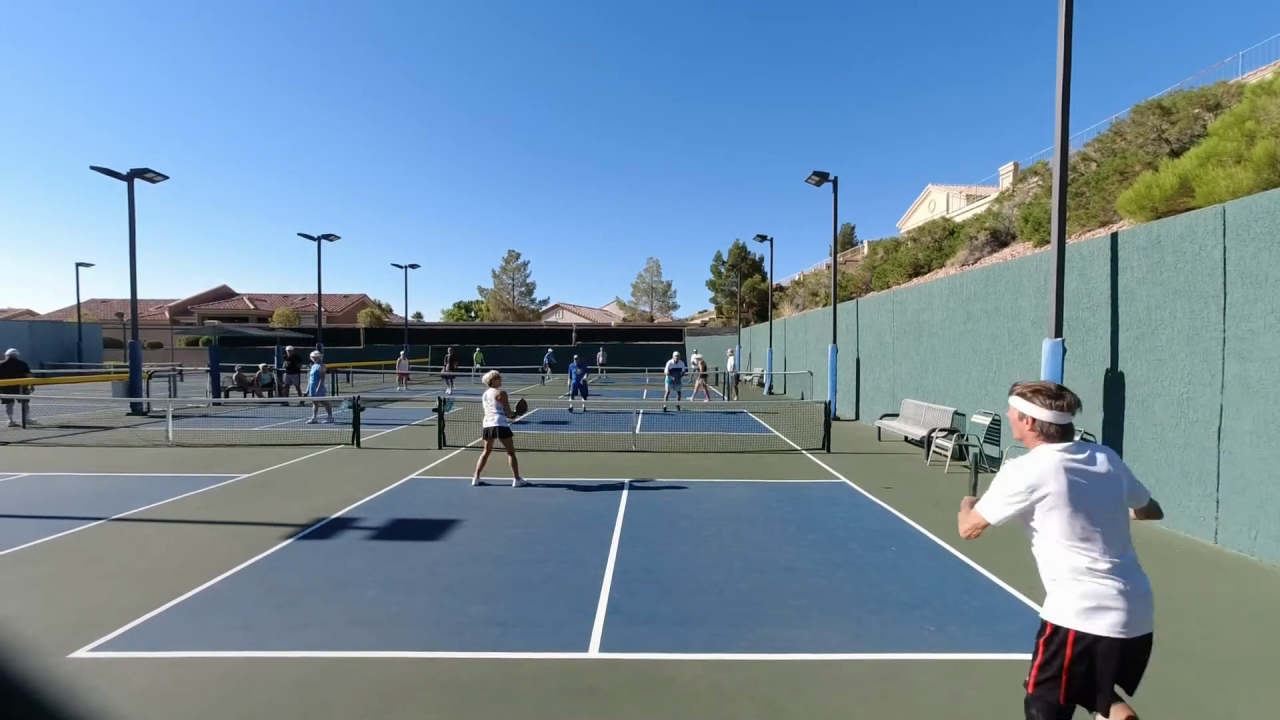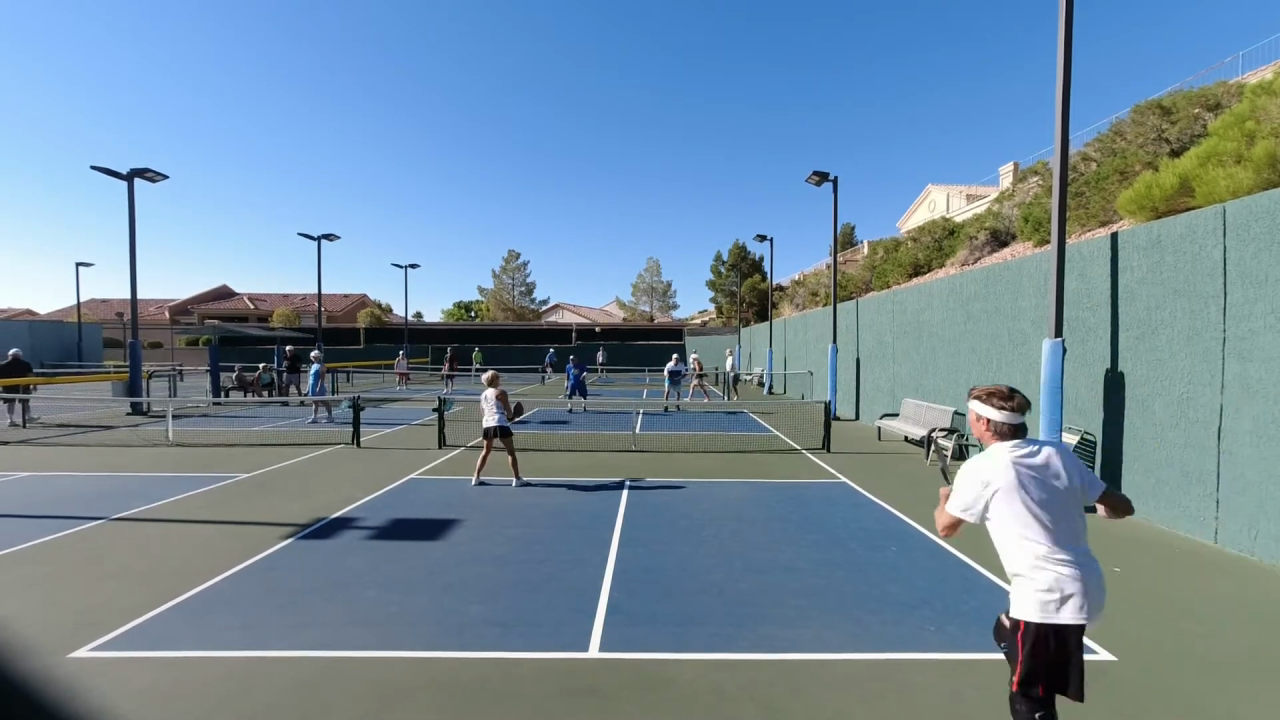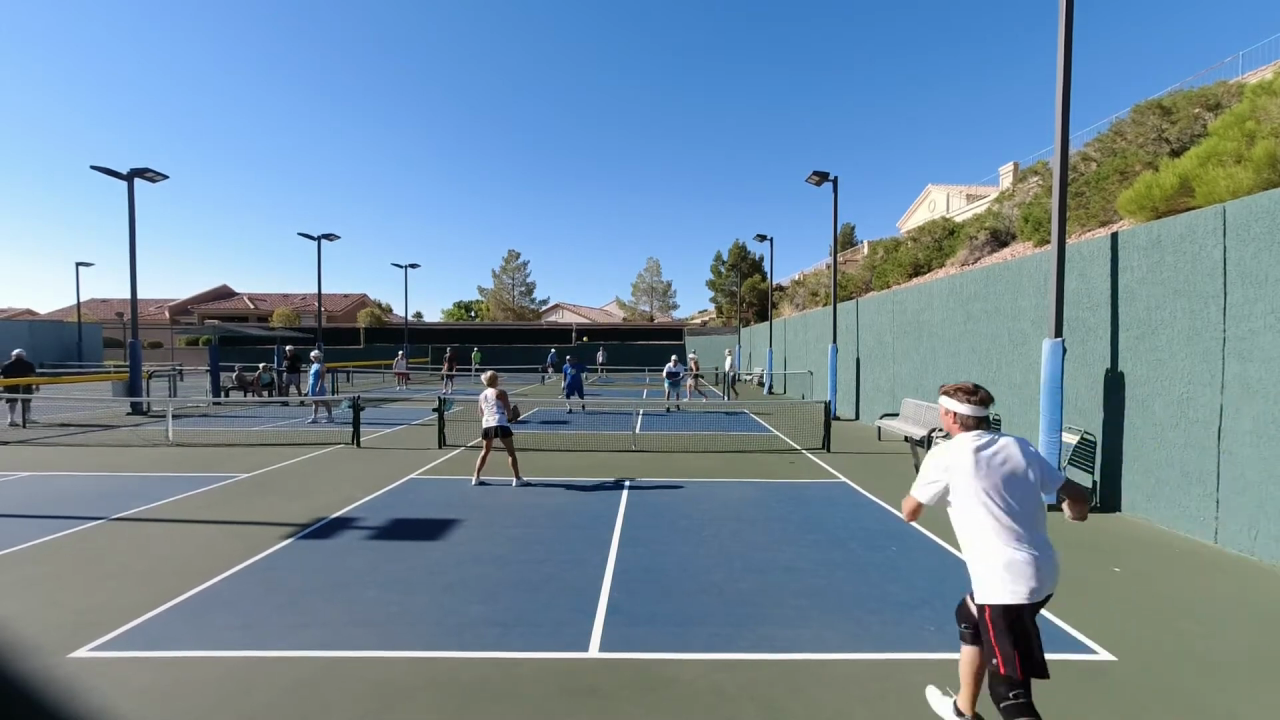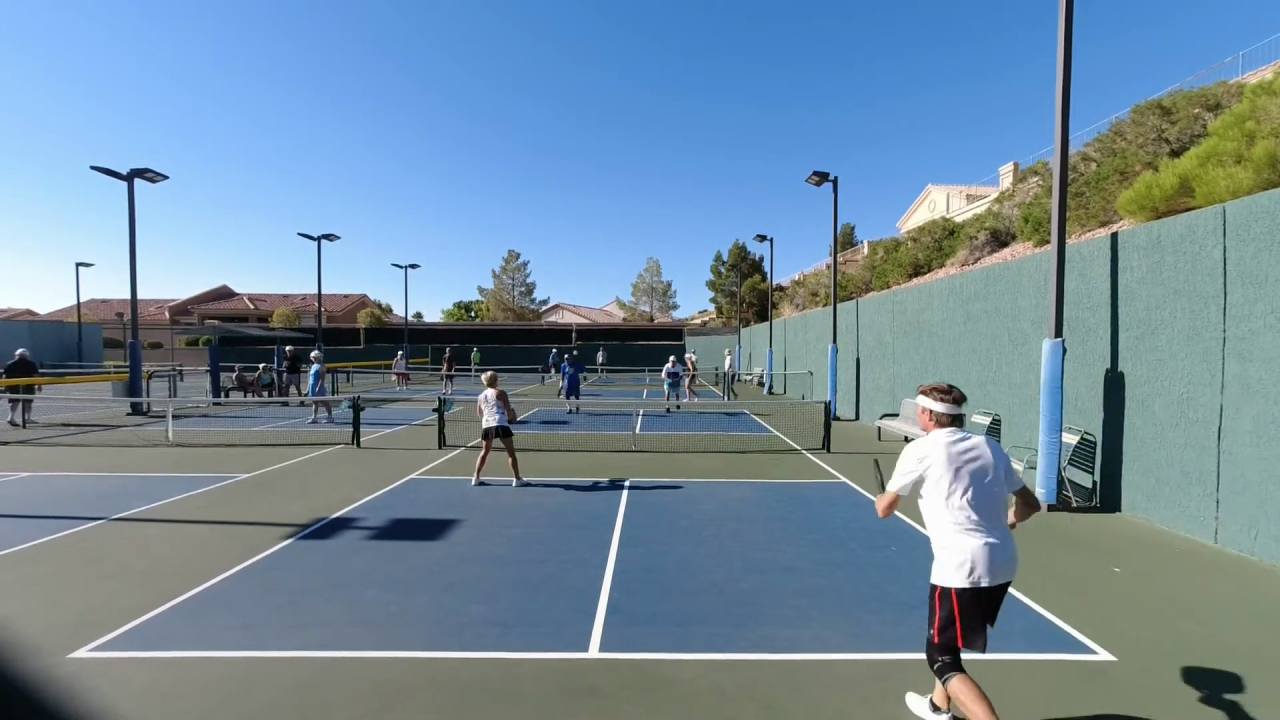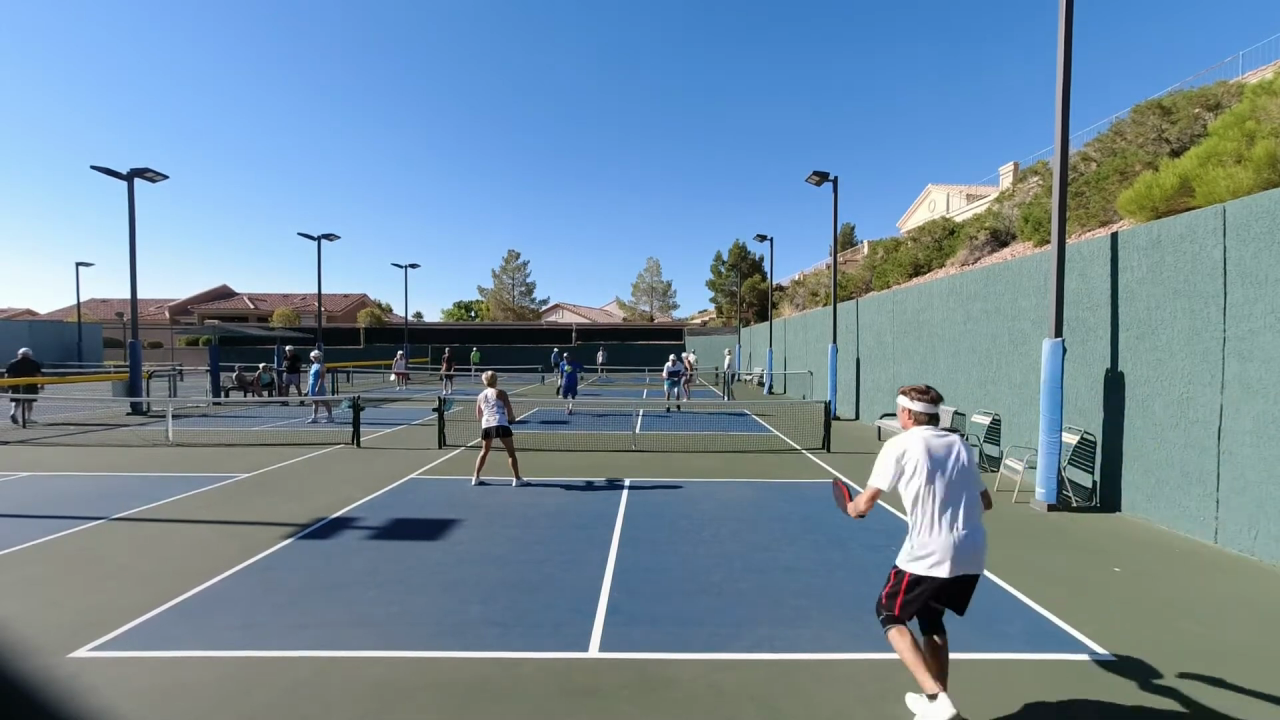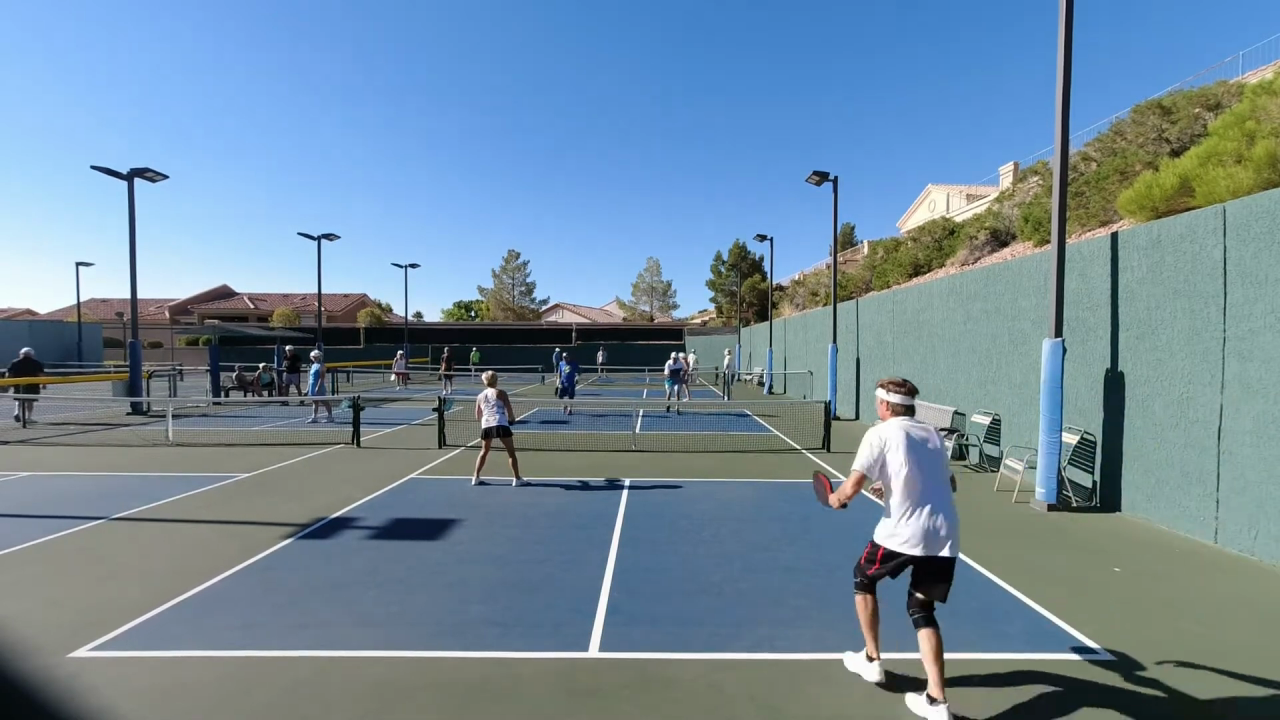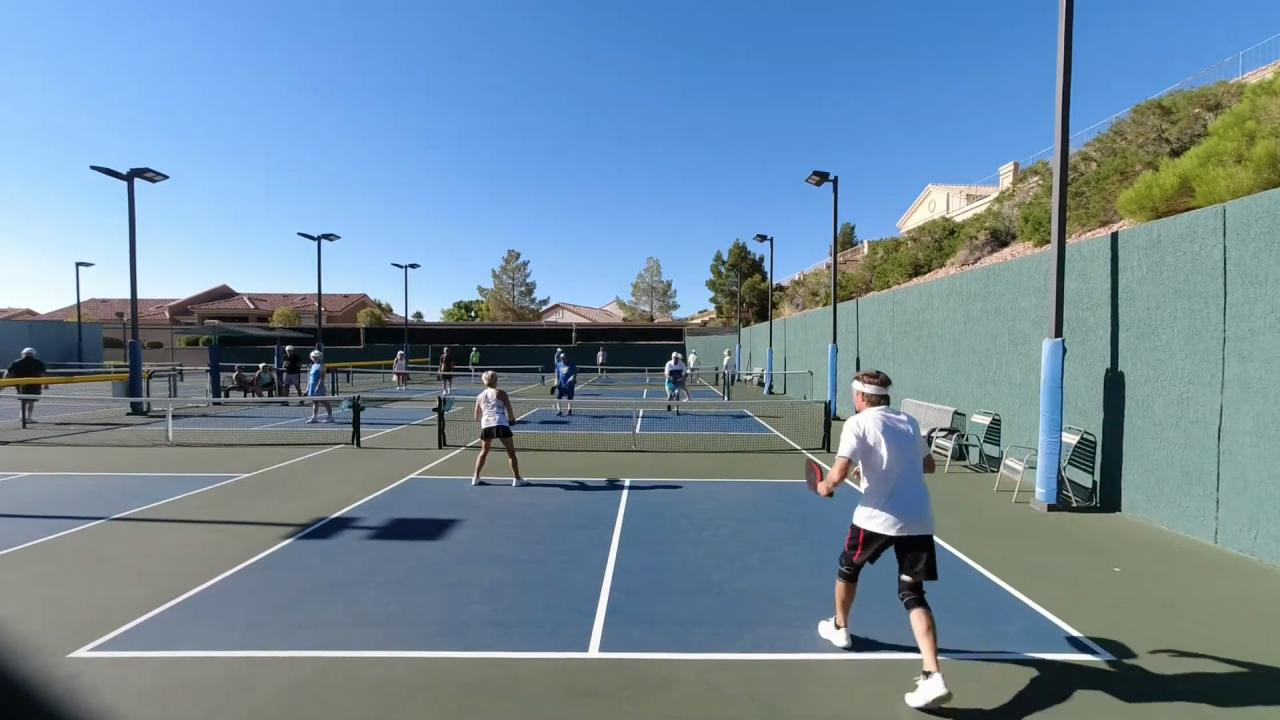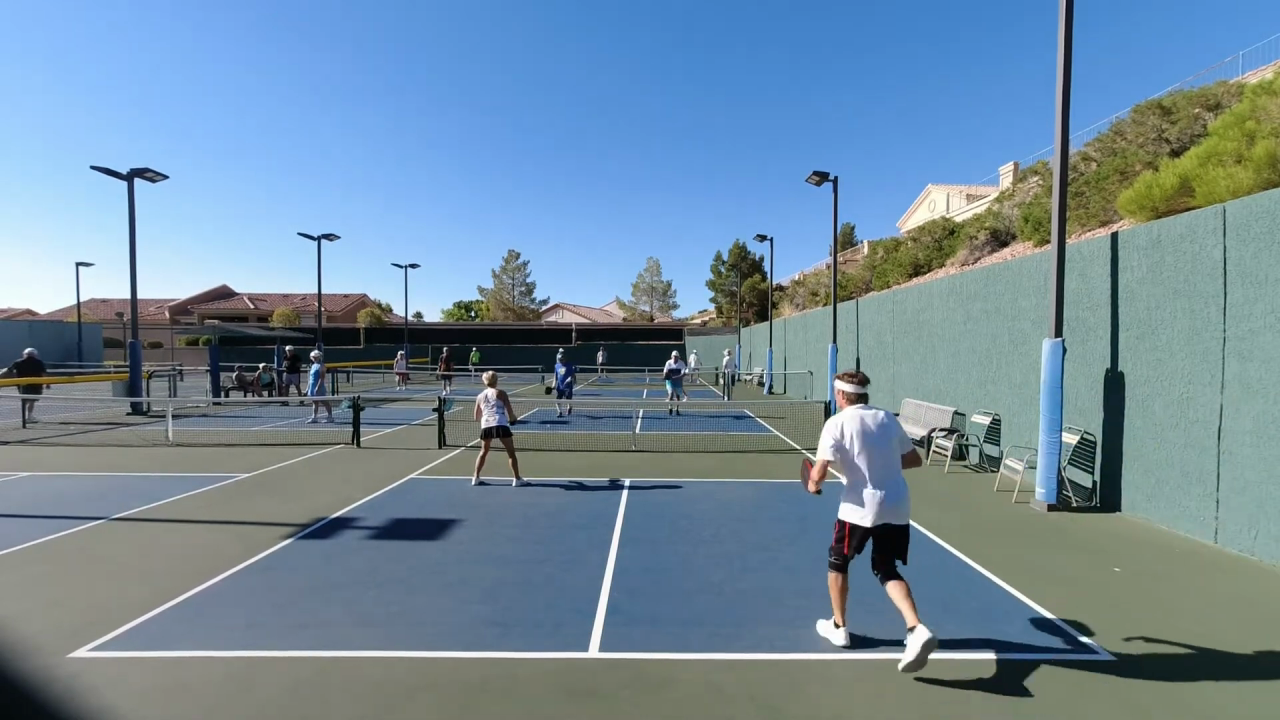
dt=0.1s
person 1, frame 1
left shoulder: (1023, 472)
right shoulder: (1106, 459)
left elbow: (968, 531)
right elbow: (1151, 511)
left wrist: (967, 507)
left hip: (1082, 614)
right hip: (1137, 613)
person 1, frame 2
left shoulder: (980, 468)
right shoulder: (1059, 455)
left elbow: (945, 527)
right elbow: (1121, 508)
left wrist: (944, 498)
left hip: (1045, 600)
right hip: (1085, 591)
right knee: (1007, 635)
person 1, frame 3
left shoulder: (945, 456)
right shoulder: (1020, 448)
left elbow: (910, 512)
right elbow: (1080, 499)
left wrist: (917, 493)
right wrist: (1076, 509)
left hip: (1005, 583)
right hip: (1041, 574)
right knee: (968, 620)
person 1, frame 4
left shoulder: (920, 450)
right shoulder: (990, 447)
left elbow: (885, 508)
right elbow: (1029, 504)
left wrist: (883, 495)
right wrist: (1011, 521)
left hip: (962, 567)
right hip: (1002, 562)
left knee: (943, 661)
right knee: (944, 632)
person 1, frame 5
left shoulder: (901, 446)
right shoulder: (961, 447)
left elbow: (865, 503)
right elbow: (985, 502)
left wrist: (854, 506)
left hip: (927, 557)
right hip: (971, 557)
left knee: (890, 617)
right knee: (931, 622)
person 1, frame 6
left shoulder: (880, 434)
right shoulder: (933, 435)
left elbow: (851, 489)
left wrist: (835, 498)
left hip: (902, 534)
right hip: (945, 538)
left knee: (864, 580)
right knee: (921, 611)
left ankle: (871, 660)
person 1, frame 7
left shoulder: (858, 424)
right shoulder: (909, 423)
left elbow: (838, 474)
right elbow: (928, 464)
left wrist: (824, 486)
left hip: (878, 517)
right hip: (919, 520)
left knee: (848, 568)
right knee: (911, 594)
left ankle: (840, 629)
right ankle: (932, 676)
person 1, frame 8
left shoulder: (838, 423)
right shoulder: (888, 419)
left elbow: (819, 472)
right elbow: (914, 460)
left wrist: (813, 483)
left hip: (860, 508)
right hip: (897, 508)
left knee: (838, 562)
right knee: (886, 571)
left ankle: (838, 627)
right ankle: (916, 630)
